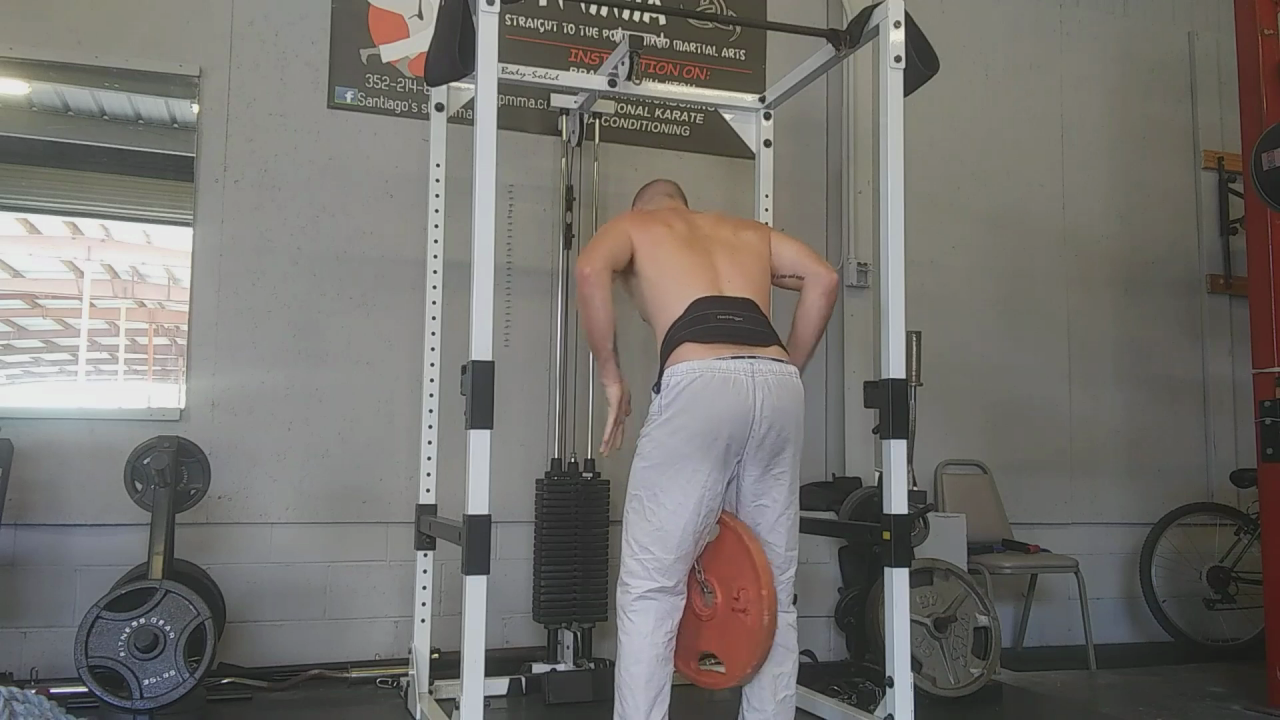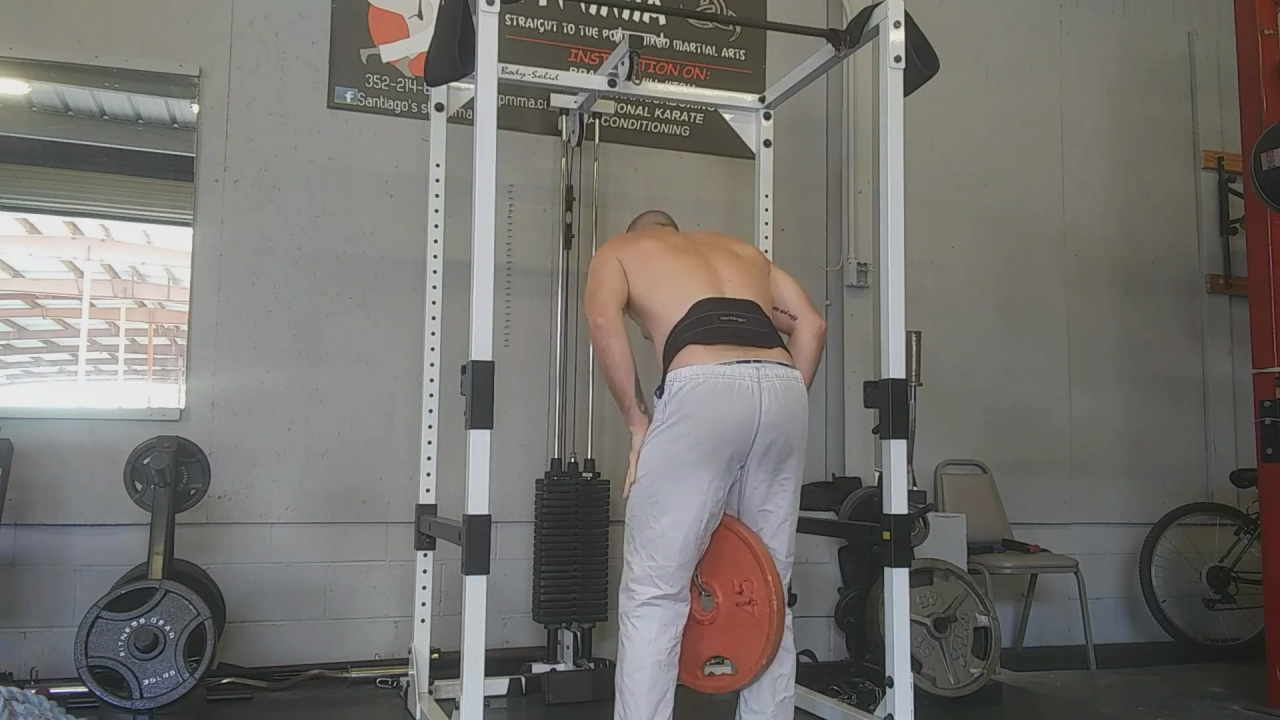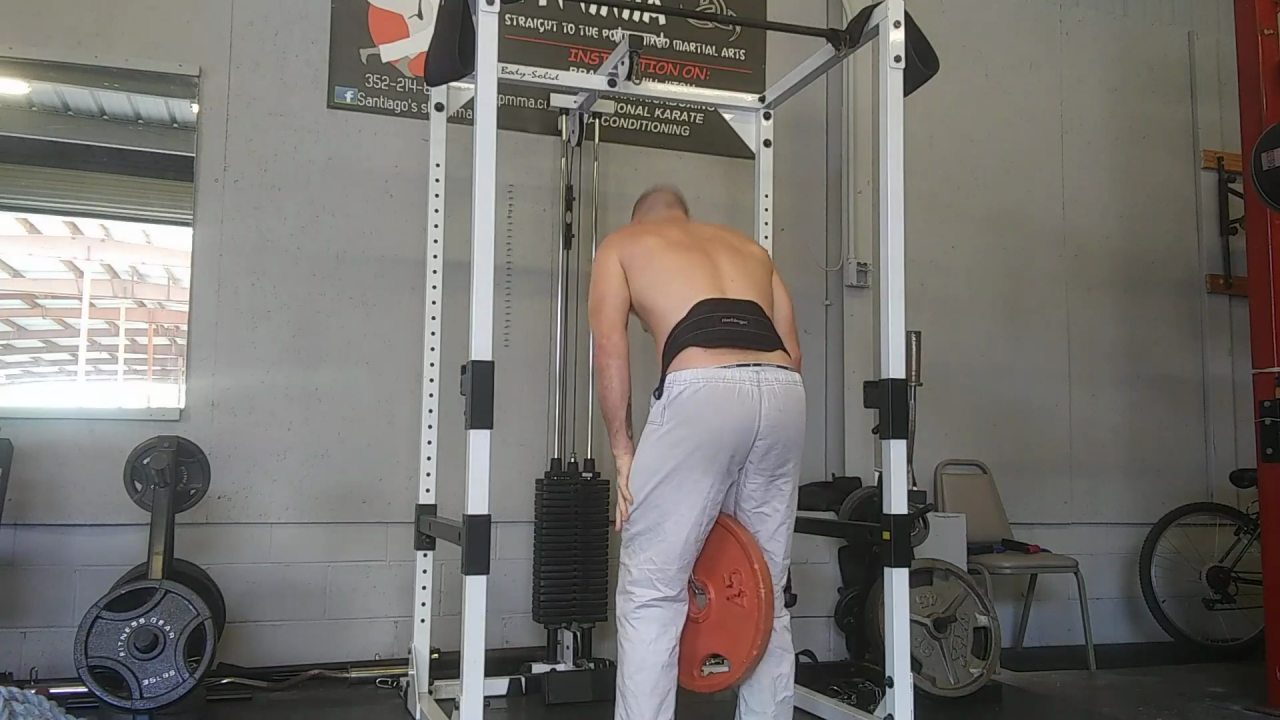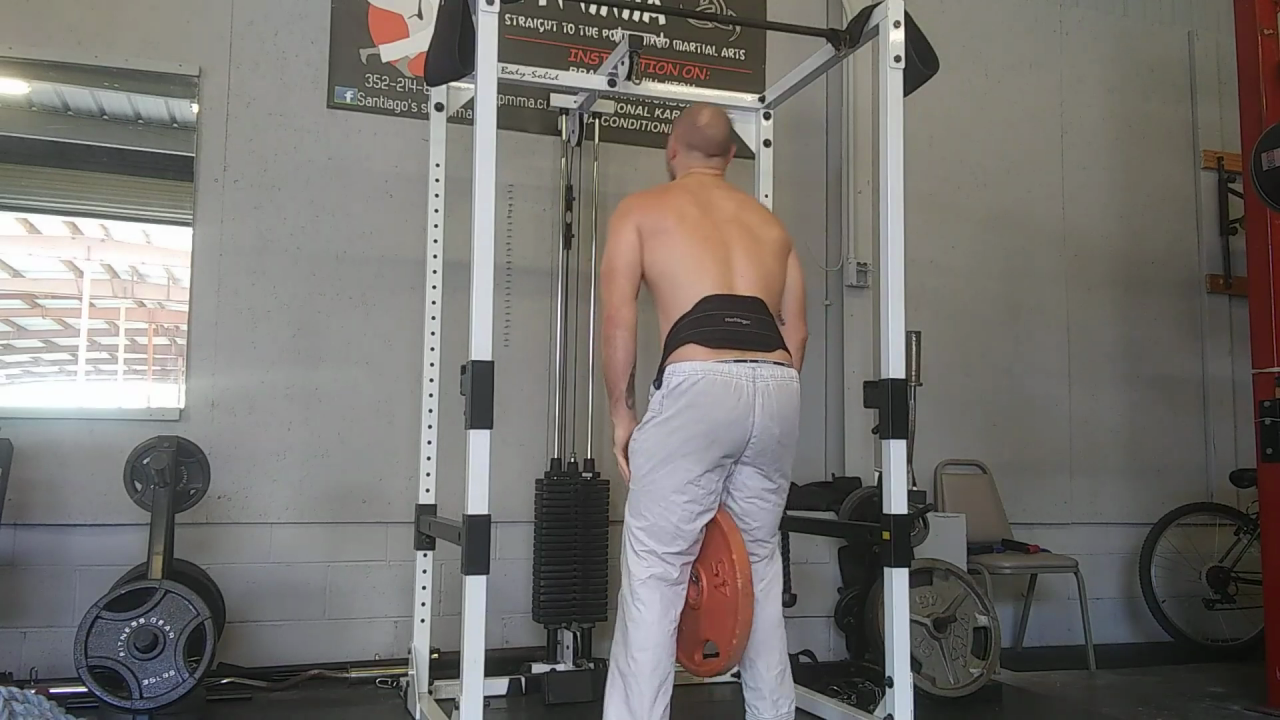
dt=0.3s
person 1, frame 1
left shoulder: (631, 226)
right shoulder: (749, 231)
left elbow: (590, 271)
right elbow: (822, 277)
left wrist: (611, 378)
left hip: (701, 382)
right hip: (777, 385)
left knee: (650, 582)
right knee: (771, 585)
person 1, frame 2
left shoulder: (620, 250)
right shoulder: (740, 248)
left elbow: (603, 318)
right elbow: (810, 325)
left wrist: (638, 419)
left hip: (704, 387)
right hip: (782, 388)
left knee: (654, 588)
person 1, frame 3
left shoulder: (621, 244)
right shoulder: (747, 245)
left elbow: (610, 344)
left wrist: (623, 448)
left hip: (702, 390)
right hip: (782, 393)
left knee: (652, 591)
right knee: (765, 587)
person 1, frame 4
left shoulder: (641, 208)
right shoulder: (768, 220)
left elbow: (618, 315)
right elbow: (795, 332)
left wrist: (621, 412)
left hip: (699, 384)
right hip: (778, 385)
left knee: (655, 573)
right knee: (759, 569)
